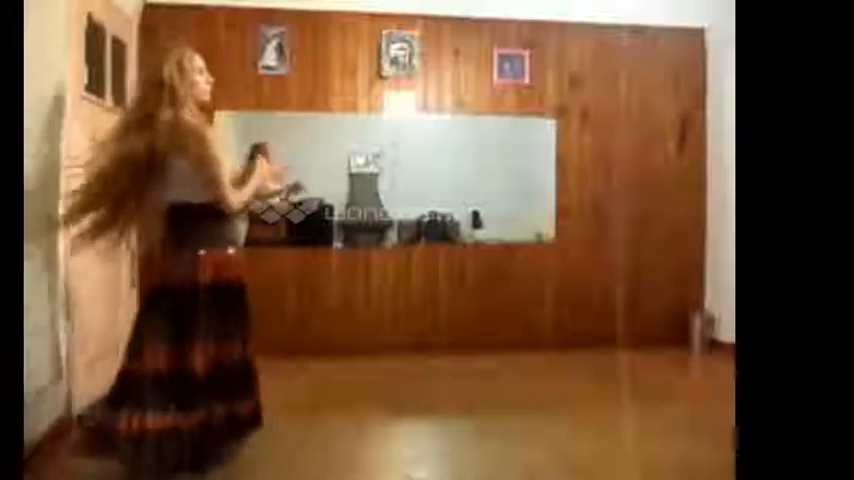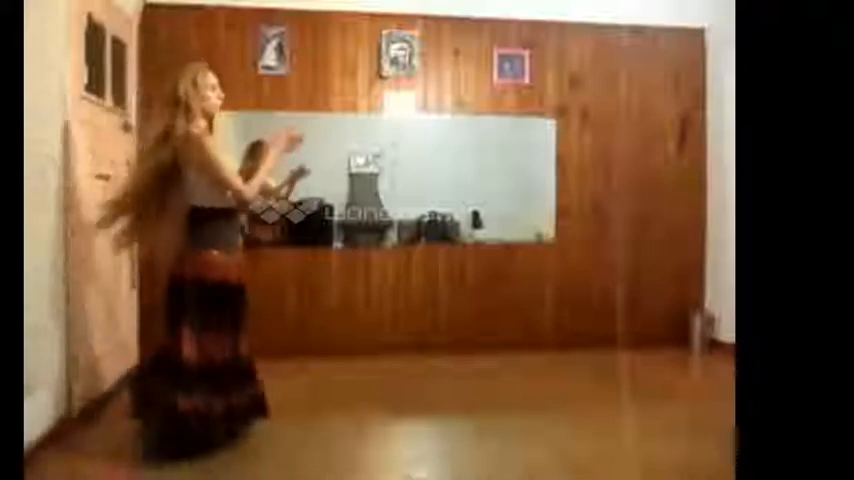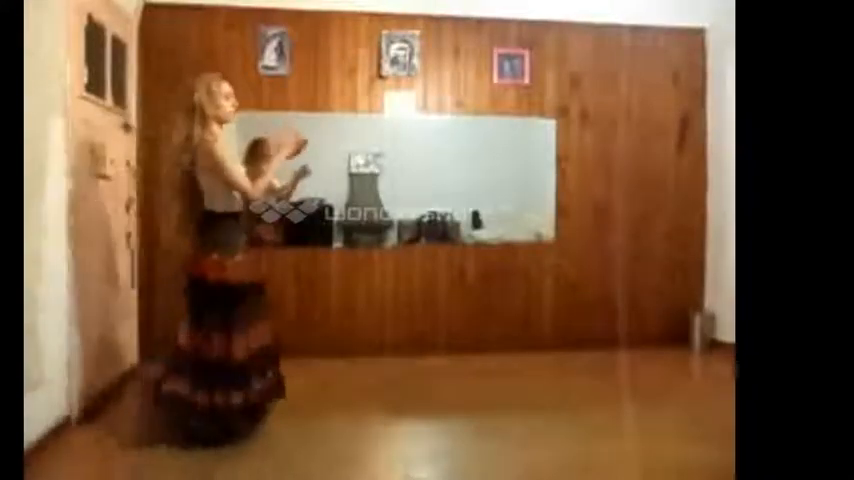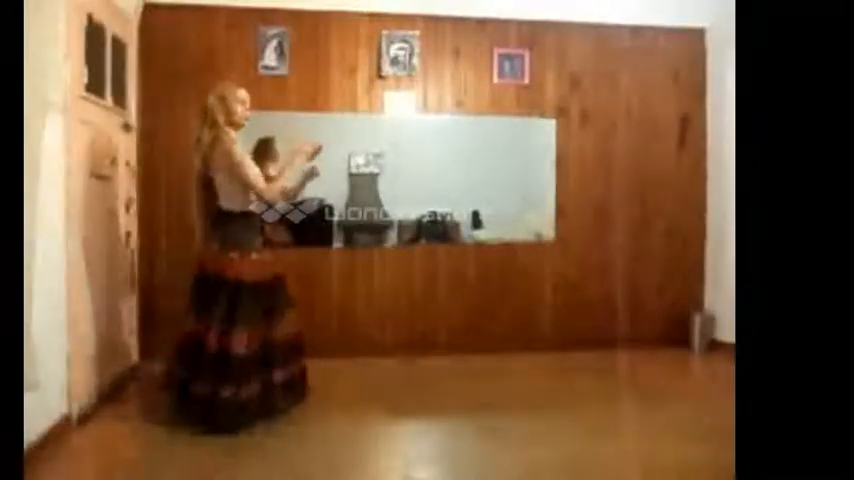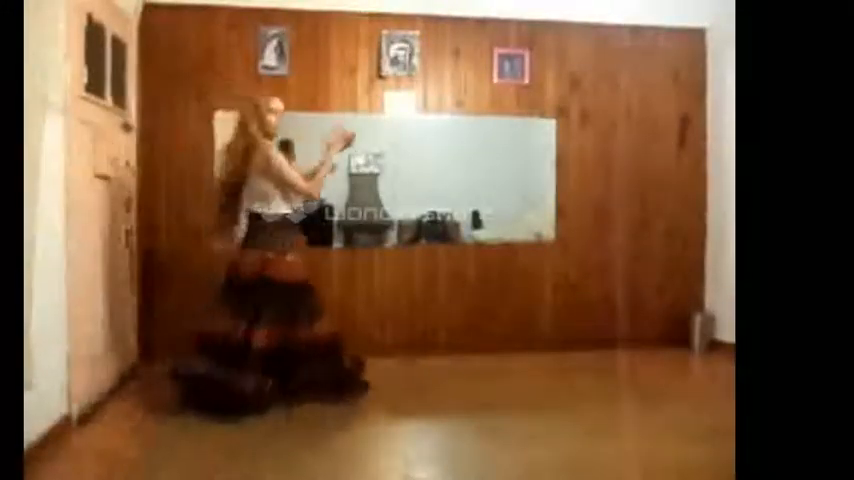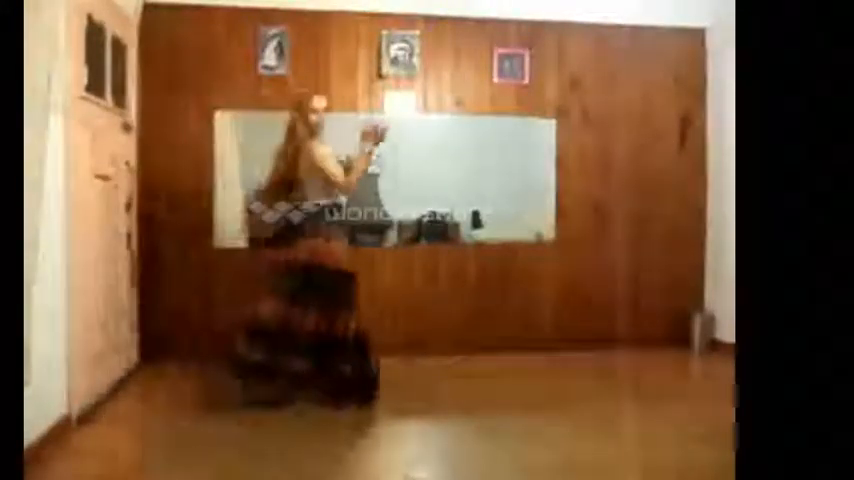
dt=0.3s
person 1, frame 1
left shoulder: (165, 128)
right shoulder: (193, 127)
right elbow: (229, 201)
right wrist: (260, 176)
left hip: (181, 244)
right hip: (211, 245)
left knee: (177, 342)
right knee: (210, 344)
left ankle: (167, 441)
right ankle: (197, 440)
person 1, frame 2
left shoulder: (187, 138)
right shoulder: (197, 138)
left elbow: (224, 188)
right elbow: (244, 194)
left wrist: (269, 156)
right wrist: (272, 154)
left hip: (202, 242)
right hip: (214, 245)
left knee: (200, 337)
right knee: (211, 338)
left ankle: (187, 424)
right ankle: (203, 427)
person 1, frame 3
left shoulder: (207, 141)
right shoulder: (209, 143)
left elbow: (241, 188)
right elbow: (251, 192)
left wrist: (278, 157)
right wrist: (278, 156)
left hip: (222, 240)
right hip: (222, 243)
left knee: (226, 329)
right knee: (222, 331)
left ankle: (210, 413)
right ankle: (214, 418)
person 1, frame 4
left shoulder: (224, 143)
right shoulder: (227, 144)
left elbow: (264, 192)
right elbow: (268, 194)
left wrist: (301, 172)
right wrist: (295, 159)
left hip: (236, 238)
right hip: (238, 242)
left knee: (248, 322)
right knee: (234, 326)
right ankle: (223, 406)
person 1, frame 5
left shoulder: (261, 148)
right shoulder: (267, 151)
left elbow: (300, 185)
right elbow: (309, 190)
left wrist: (328, 156)
right wrist: (330, 154)
left hip: (270, 237)
right hip: (274, 242)
person 1, frame 6
left shoulder: (312, 148)
right shoulder: (313, 149)
left elbow: (345, 175)
right elbow: (346, 184)
left wrist: (367, 147)
right wrist: (367, 148)
left hip: (315, 223)
right hip: (320, 227)
